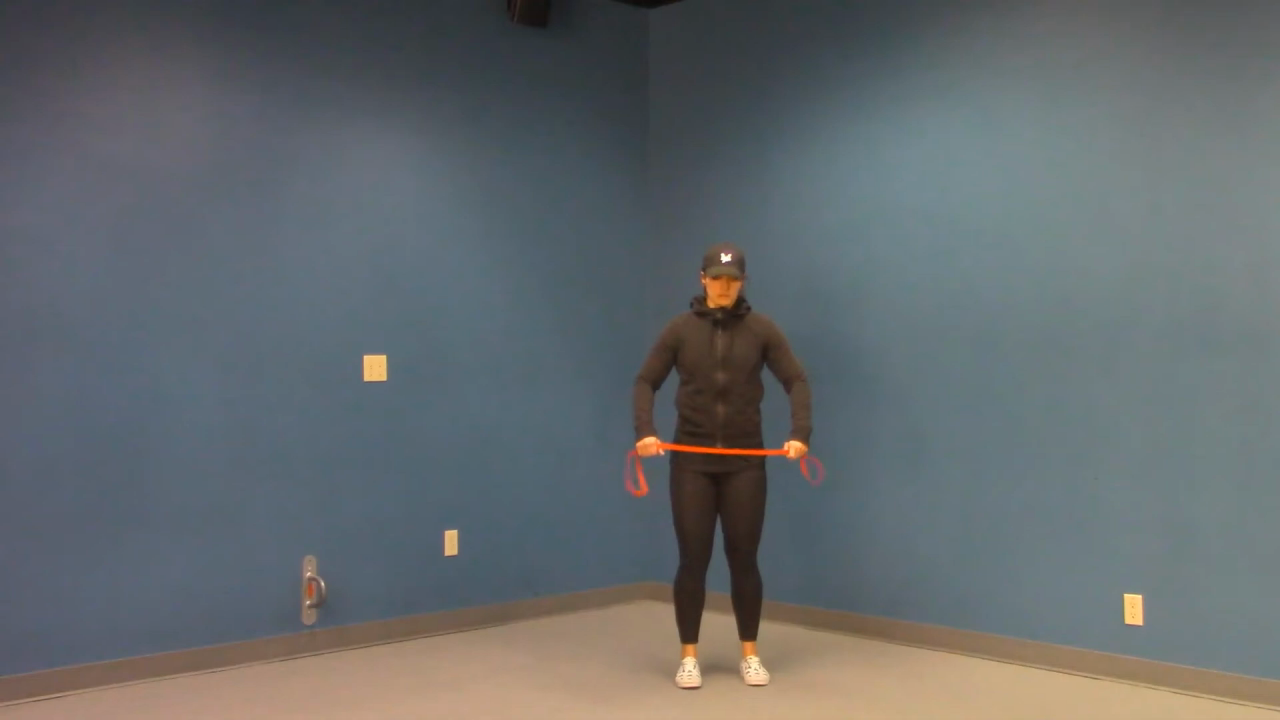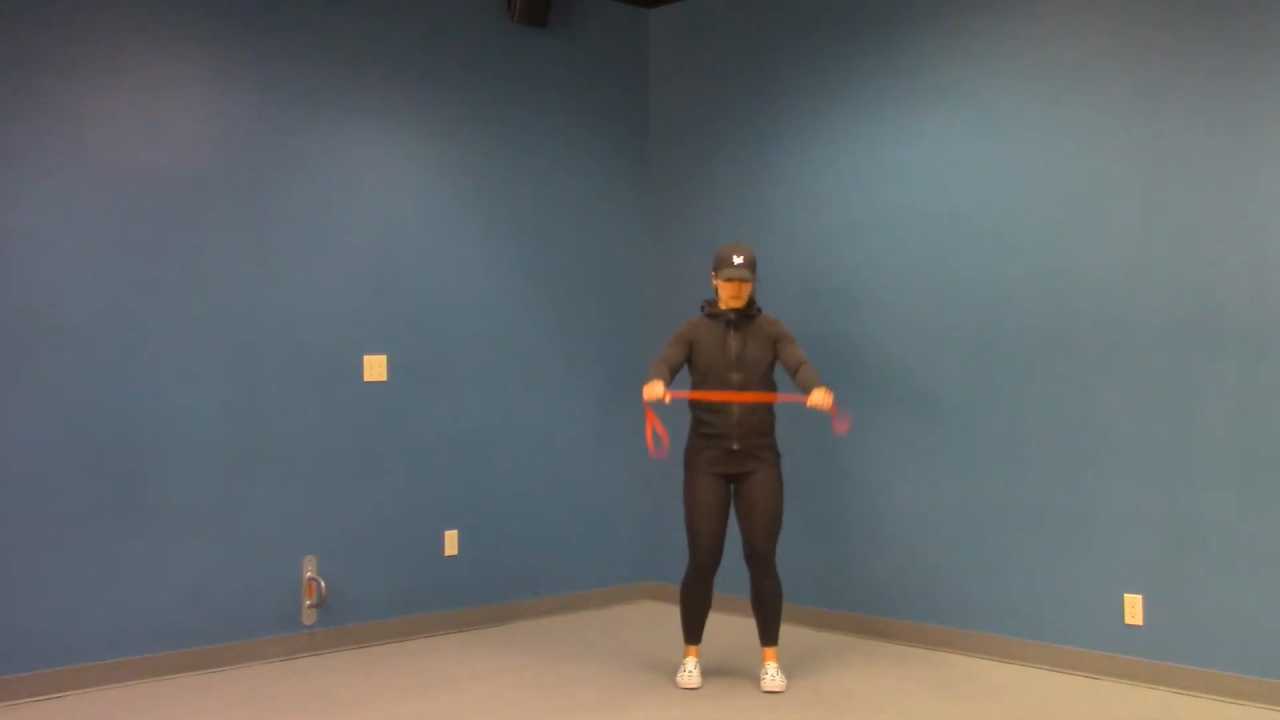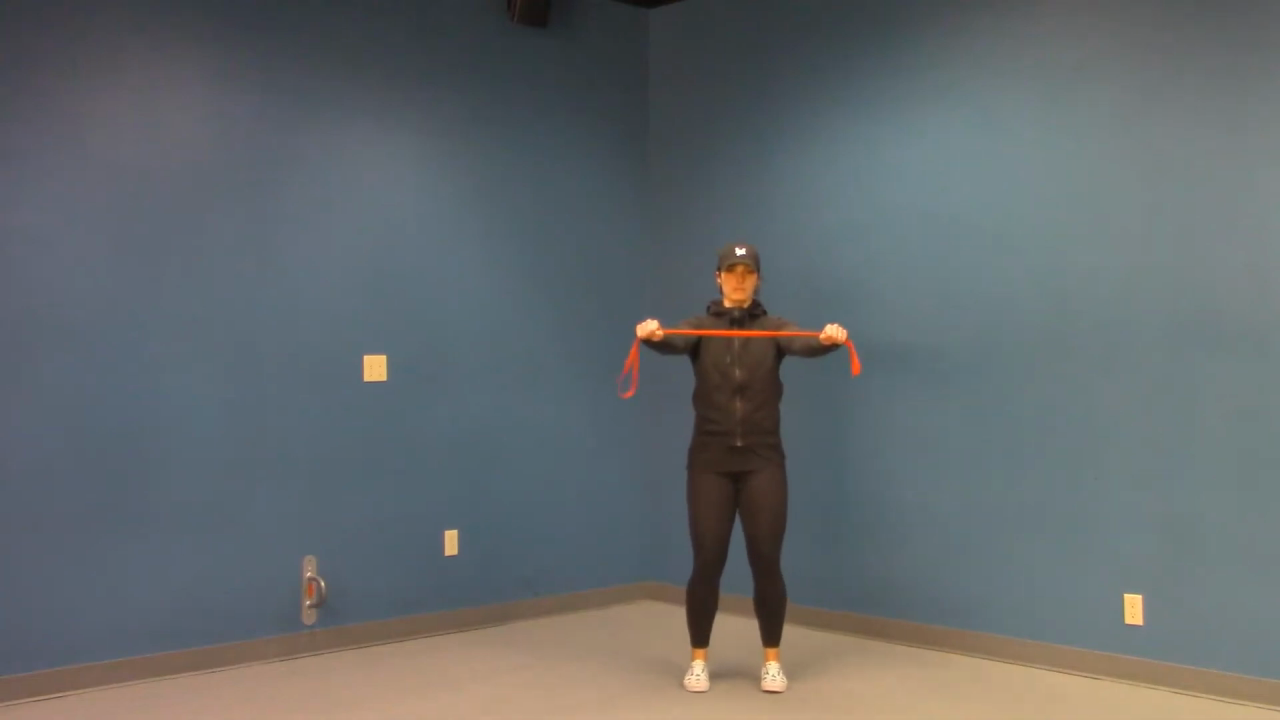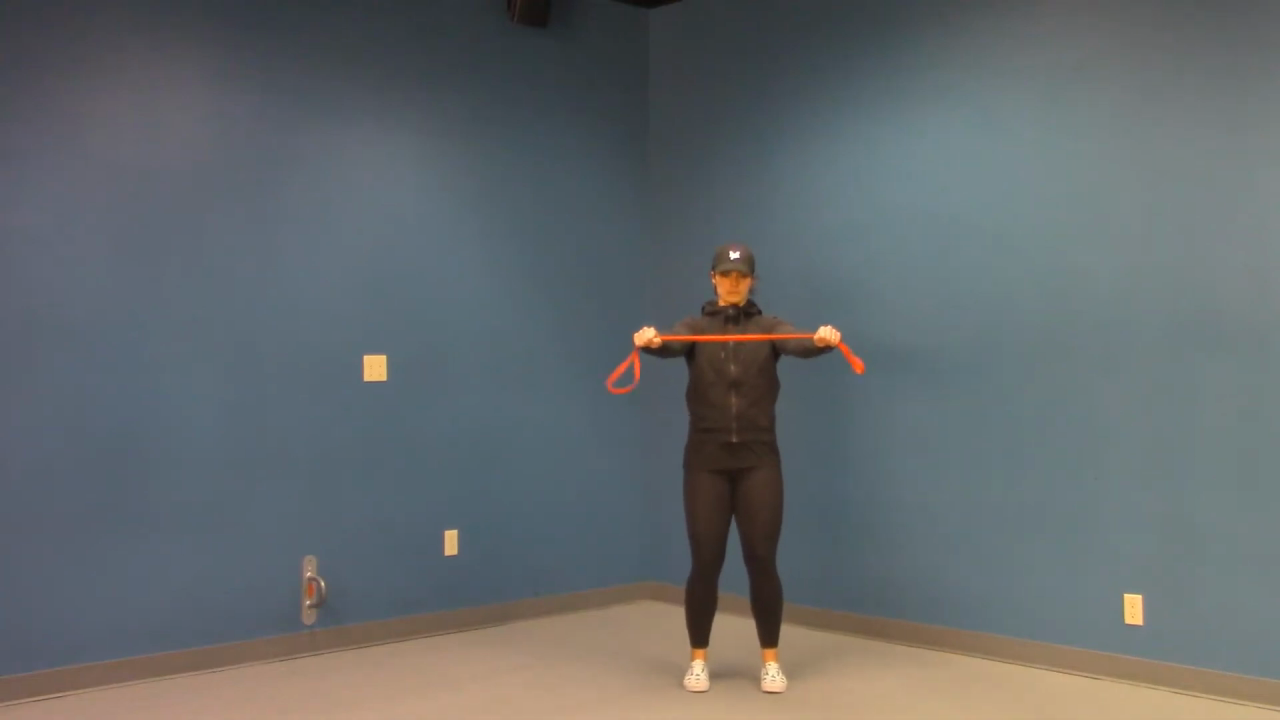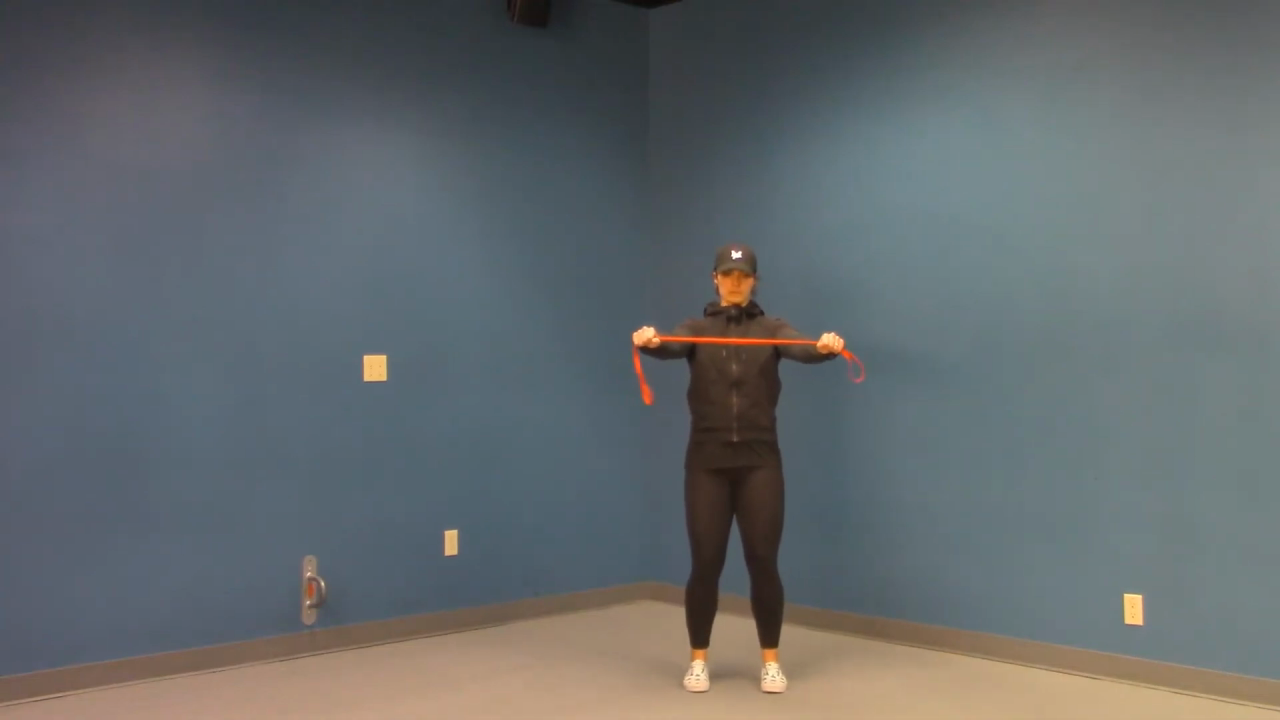
dt=0.5s
person 1, frame 1
left shoulder: (761, 329)
right shoulder: (681, 329)
left elbow: (796, 381)
right elbow: (646, 381)
left wrist: (800, 433)
right wrist: (644, 431)
left hip: (745, 458)
right hip: (692, 456)
left knee: (743, 558)
right knee: (693, 559)
left ankle: (749, 653)
right ankle: (689, 656)
person 1, frame 2
left shoulder: (770, 329)
right shoulder: (694, 330)
left elbow: (799, 364)
right elbow: (666, 363)
left wrist: (817, 388)
right wrist: (654, 383)
left hip: (759, 459)
right hip: (706, 458)
left knee: (762, 560)
right knee: (702, 560)
left ankle: (770, 659)
right ankle: (690, 655)
person 1, frame 3
left shoulder: (774, 327)
right shoulder: (700, 327)
left elbow: (803, 345)
right elbow: (674, 342)
left wrist: (827, 339)
right wrist: (653, 335)
left hip: (763, 459)
right hip: (711, 459)
left knee: (766, 562)
right knee: (707, 563)
left ankle: (771, 660)
right ankle: (698, 659)
person 1, frame 4
left shoulder: (768, 326)
right shoulder: (696, 327)
left elbow: (796, 343)
right elbow: (672, 345)
left wrist: (822, 341)
right wrist: (650, 341)
left hip: (758, 459)
right hip: (706, 459)
left knee: (762, 561)
right knee: (706, 562)
left ankle: (771, 660)
right ankle: (698, 659)
person 1, frame 5
left shoulder: (771, 328)
right shoulder: (697, 328)
left elbow: (799, 348)
right elbow: (672, 347)
left wrist: (824, 347)
right wrist: (650, 341)
left hip: (759, 459)
right hip: (707, 460)
left knee: (763, 562)
right knee: (706, 564)
left ankle: (770, 660)
right ankle: (698, 659)
